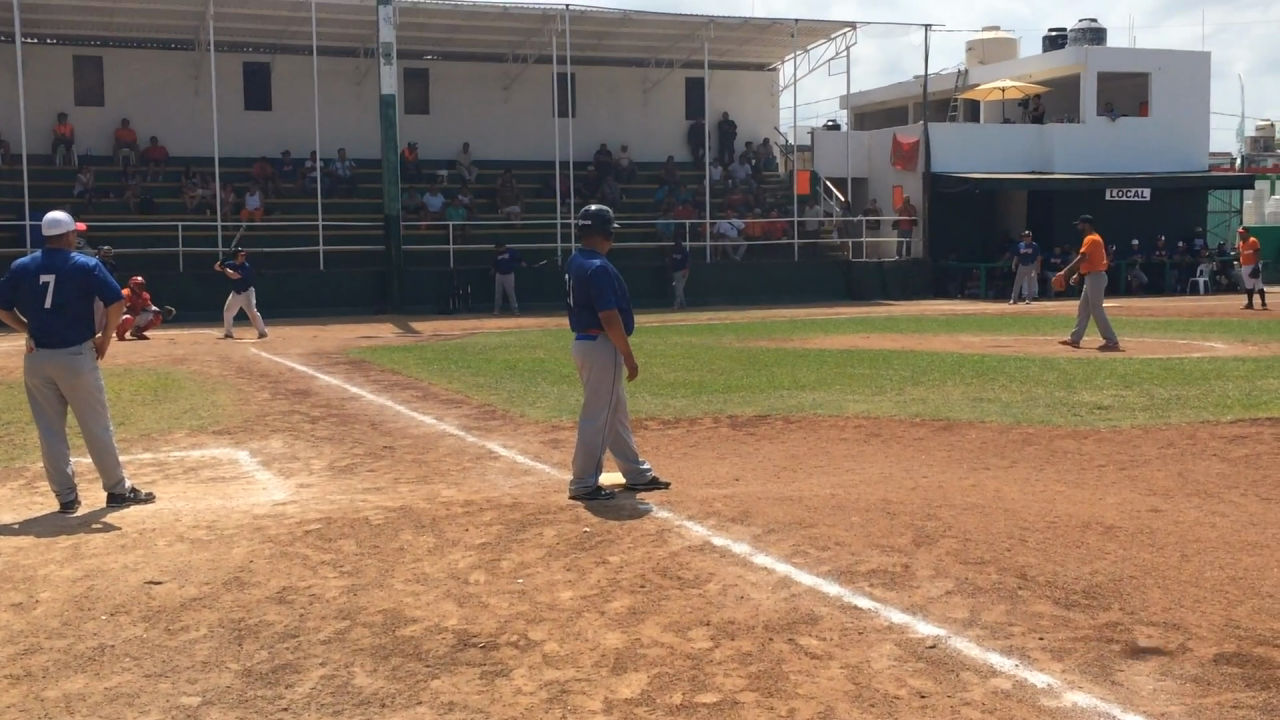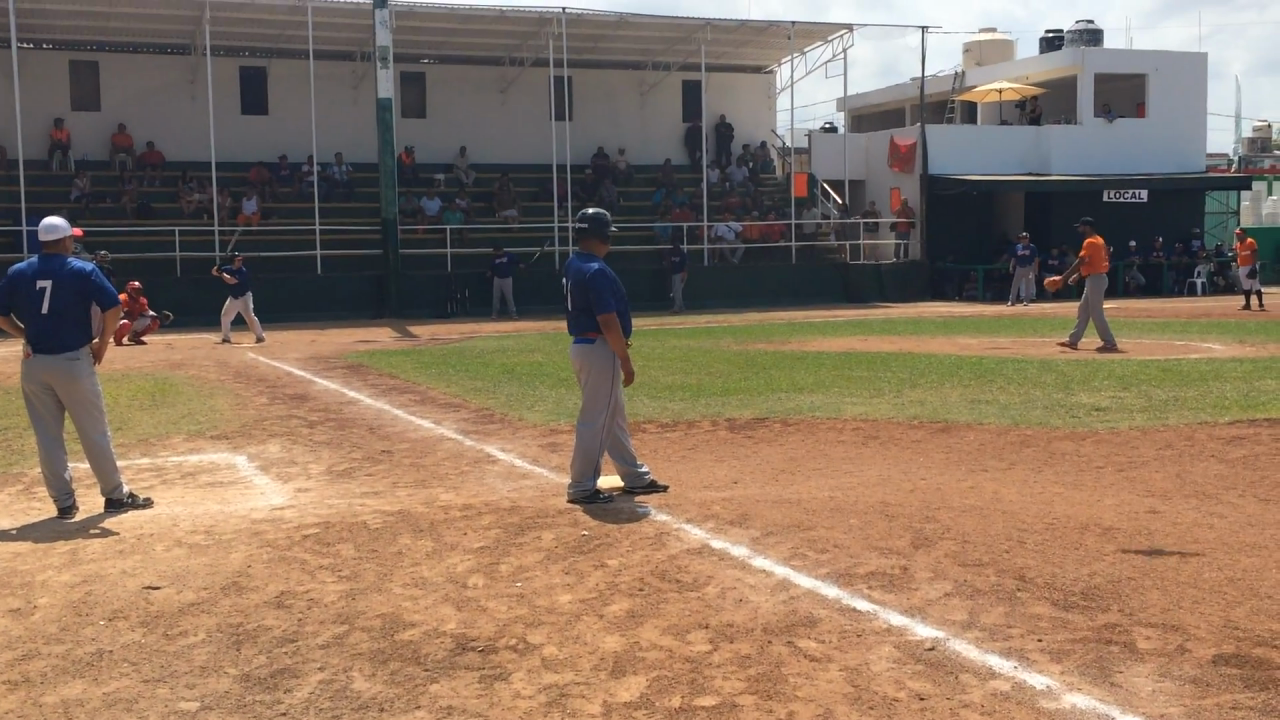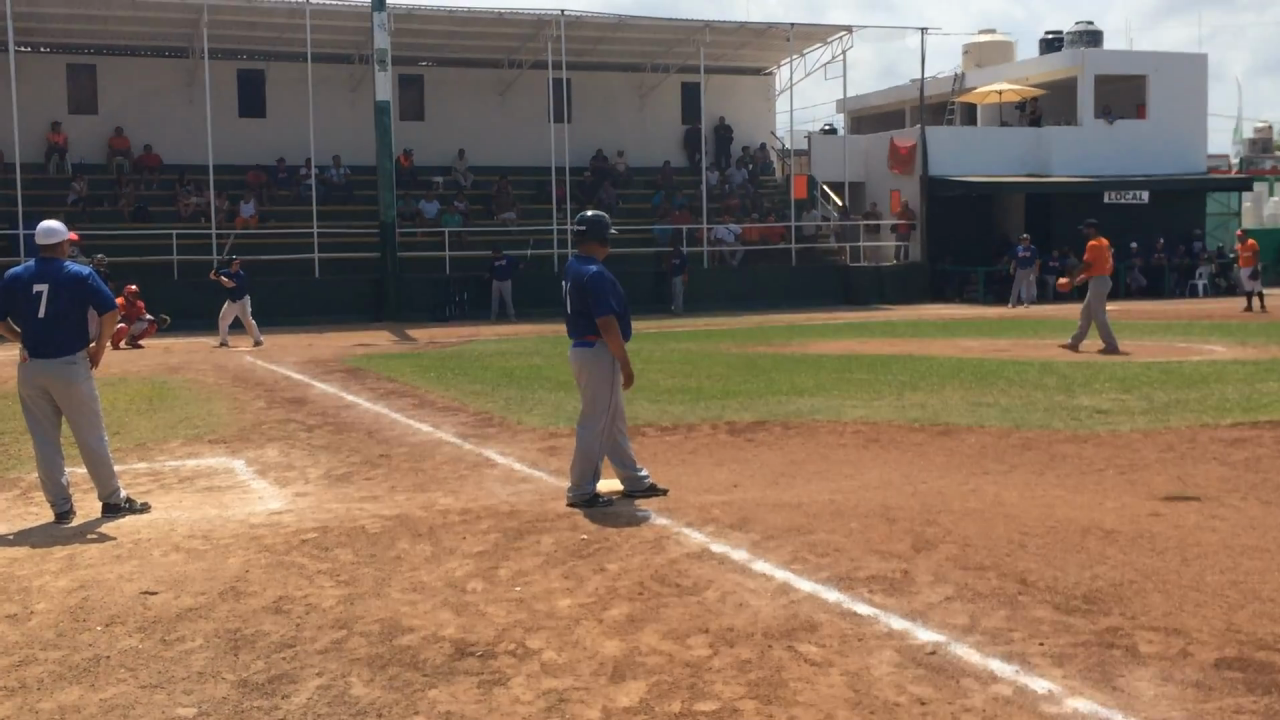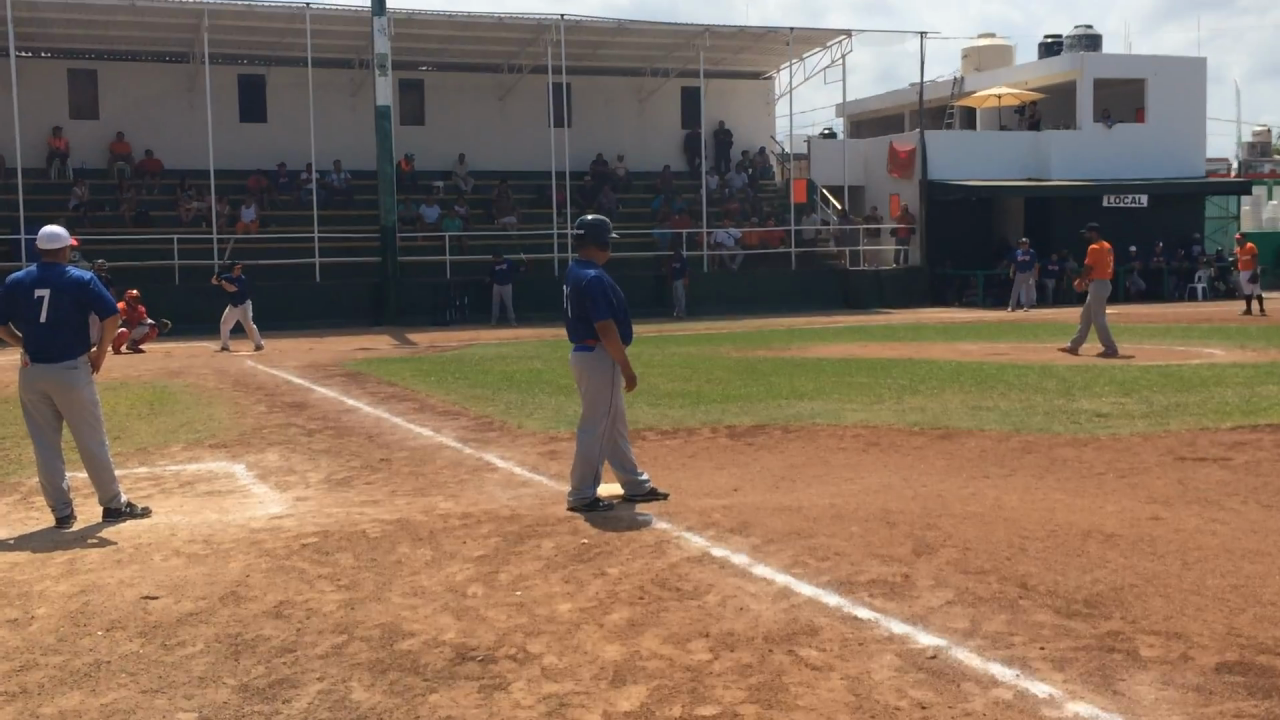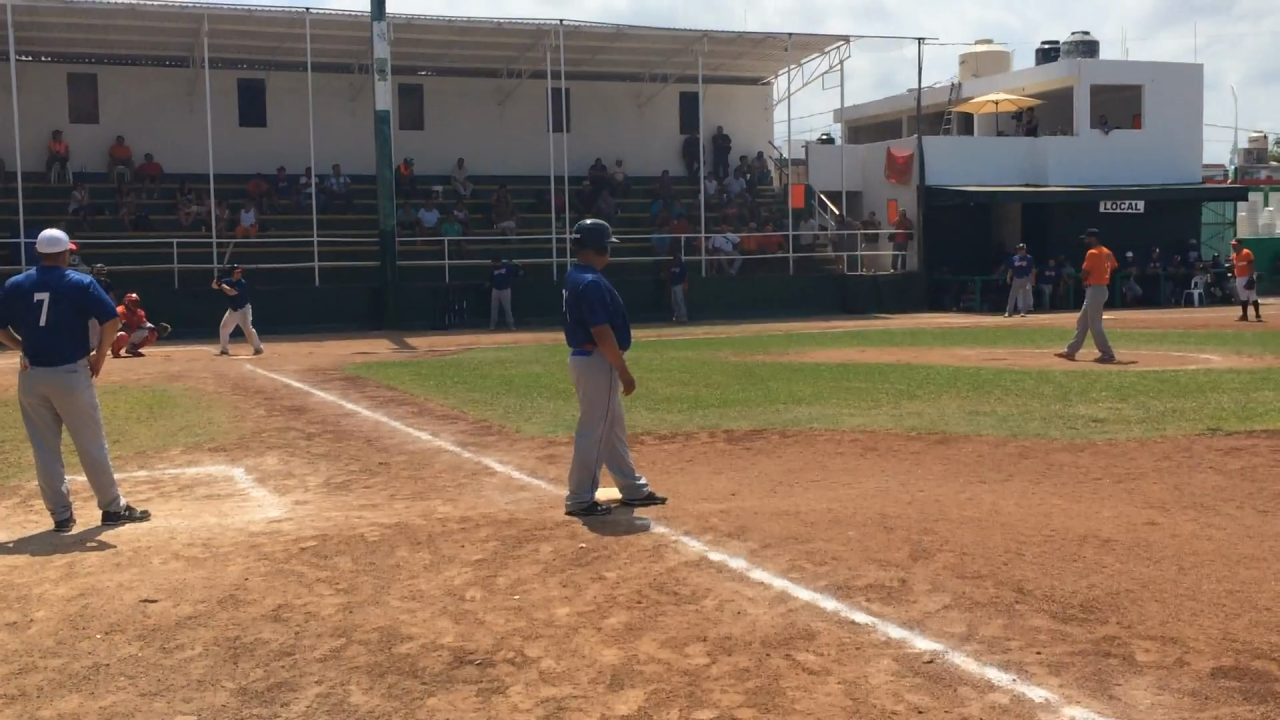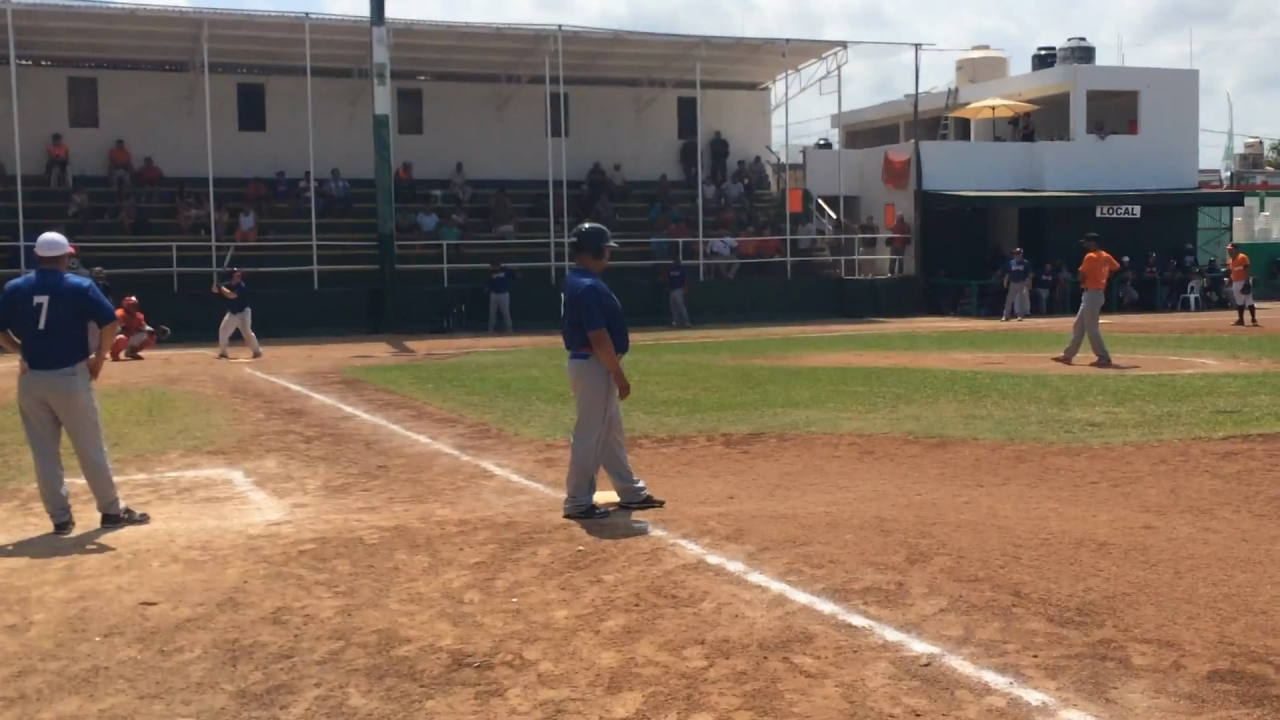
dt=0.1s
person 1, frame 1
right shoulder: (86, 265)
right elbow: (116, 302)
left wrist: (29, 330)
right wrist: (105, 337)
left hip: (37, 358)
right hip: (76, 356)
left knee: (49, 432)
right knee: (97, 427)
left ankle: (66, 496)
right ankle: (117, 489)
person 1, frame 2
right shoulder: (83, 271)
right elbow: (113, 307)
left wrist: (25, 335)
right wrist: (103, 342)
left hip: (34, 364)
right hip: (74, 361)
left knee: (47, 437)
right knee: (94, 433)
left ankle: (64, 502)
right ankle: (116, 495)
person 1, frame 3
right shoulder: (80, 274)
right elbow: (110, 311)
right wrist: (100, 347)
left hip: (31, 368)
right hip: (70, 365)
left knee: (44, 442)
right knee: (91, 437)
left ankle: (61, 507)
right ankle: (113, 500)
person 1, frame 4
right shoulder: (81, 279)
right elbow: (112, 316)
right wrist: (101, 351)
left hip: (32, 373)
right hip: (72, 370)
left knee: (45, 446)
right knee: (92, 442)
left ankle: (62, 511)
right ankle: (114, 504)
person 1, frame 5
right shoulder: (81, 283)
right elbow: (111, 319)
right wrist: (100, 354)
left hip: (32, 376)
right hip: (71, 374)
left knee: (44, 450)
right knee: (91, 445)
left ankle: (61, 514)
right ankle: (113, 507)
person 1, frame 6
right shoulder: (80, 287)
right elbow: (110, 322)
right wrist: (99, 357)
left hip: (31, 379)
right hip: (71, 376)
left knee: (44, 452)
right knee: (90, 448)
left ankle: (60, 517)
right ankle: (112, 510)
person 2, frame 1
left shoulder: (577, 261)
right shoulder: (598, 267)
right elbow: (610, 318)
right wrist: (628, 356)
left hip: (588, 342)
right hip: (600, 346)
left knee: (616, 413)
right knee: (597, 416)
left ankle: (637, 473)
right ankle: (583, 484)
person 2, frame 2
left shoulder: (575, 264)
right shoulder: (596, 271)
right elbow: (608, 321)
left wrist: (619, 351)
right wrist: (625, 360)
left hip: (586, 345)
right hip: (598, 350)
left knee: (614, 416)
right knee: (595, 419)
left ankle: (635, 476)
right ankle: (582, 487)
person 2, frame 3
left shoulder: (574, 267)
right shoulder: (594, 273)
right elbow: (607, 324)
left wrist: (618, 356)
right wrist: (625, 363)
left hip: (584, 348)
right hip: (597, 353)
left knee: (613, 419)
right knee: (595, 423)
left ankle: (635, 480)
right ankle: (581, 491)
person 2, frame 4
left shoulder: (577, 272)
right shoulder: (593, 278)
right elbow: (605, 328)
right wrist: (626, 367)
left hip: (590, 354)
right hip: (598, 357)
left knee: (614, 423)
right knee: (596, 427)
left ankle: (635, 484)
right ankle: (581, 495)
person 2, frame 5
left shoulder: (577, 276)
right shoulder: (591, 282)
right elbow: (602, 333)
right wrist: (624, 371)
left hip: (588, 358)
right hip: (596, 362)
left knee: (613, 428)
right knee: (593, 431)
left ankle: (633, 488)
right ankle: (579, 499)
person 2, frame 6
left shoulder: (577, 280)
right shoulder: (588, 286)
right elbow: (599, 338)
right wrist: (620, 375)
left hip: (590, 364)
right hip: (593, 366)
left knee: (611, 431)
right knee: (590, 434)
left ankle: (631, 492)
right ankle: (577, 502)
